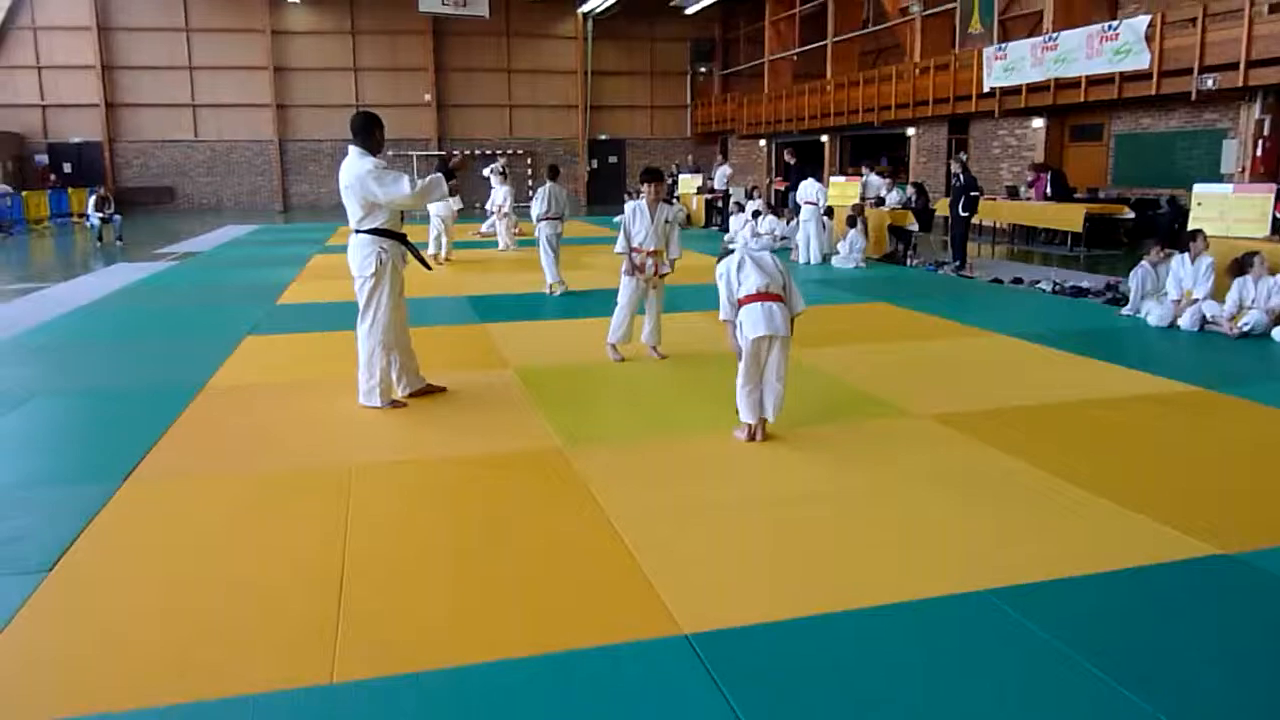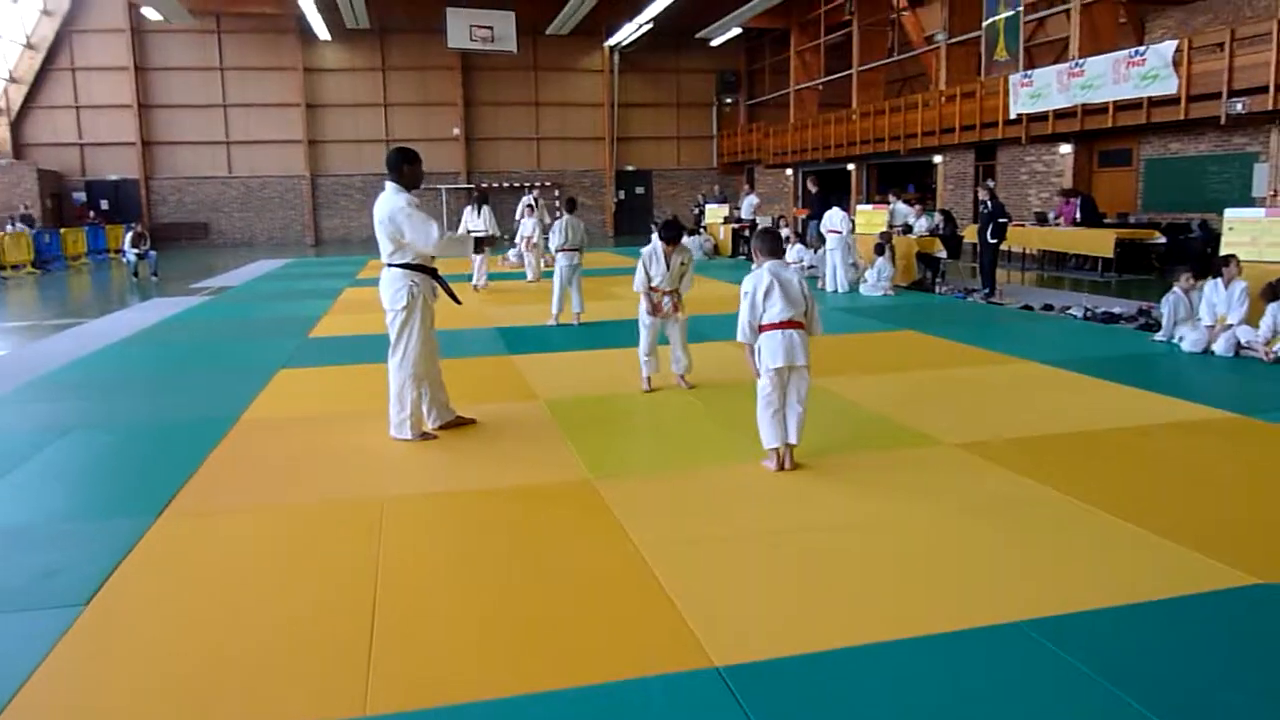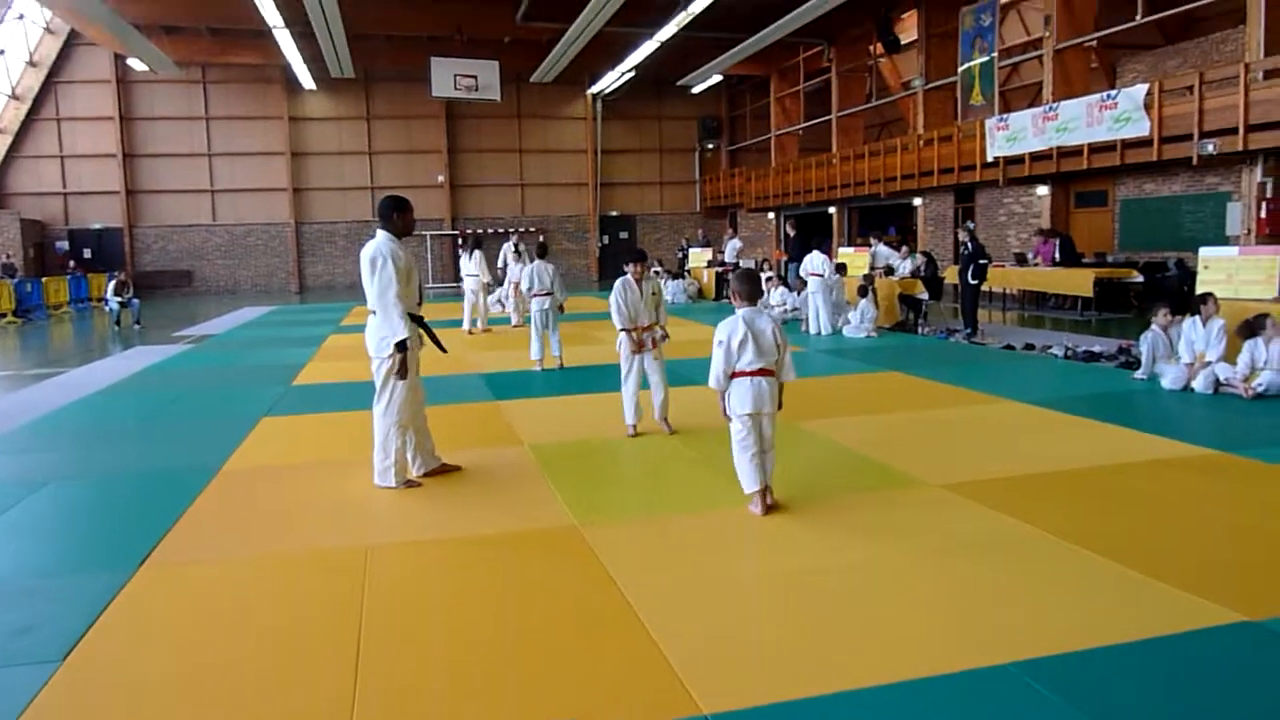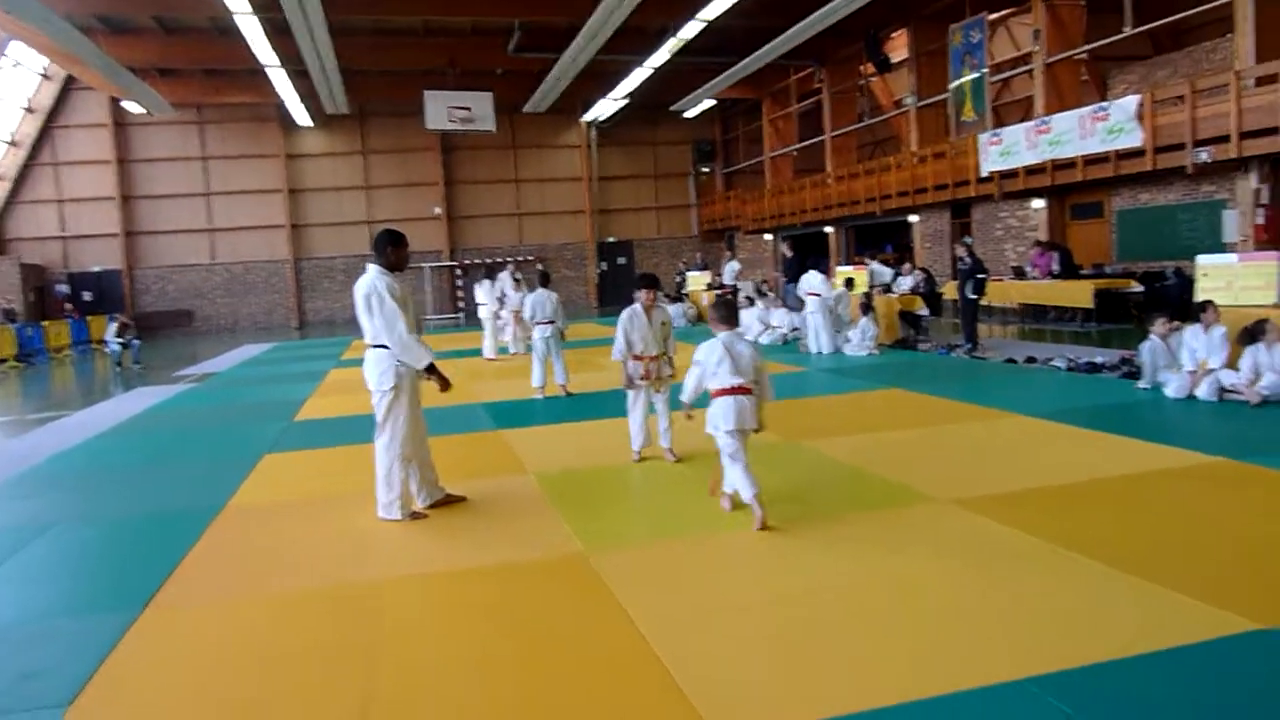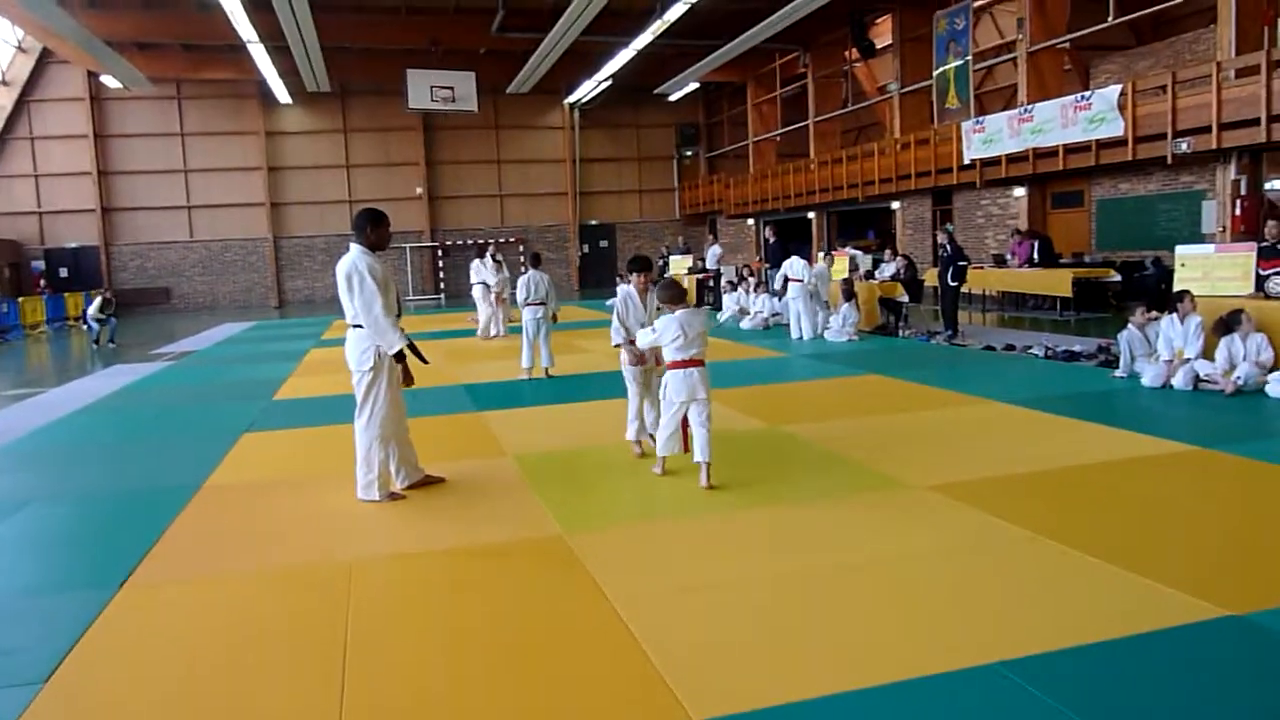
dt=0.4s
person 1, frame 1
left shoulder: (357, 164)
right shoulder: (366, 170)
left elbow: (396, 194)
right elbow: (410, 193)
left wrist: (440, 186)
right wrist: (447, 174)
left hip: (378, 249)
right hip: (375, 252)
left knee: (394, 321)
right knee: (377, 324)
left ankle: (410, 383)
right ankle: (374, 394)
person 1, frame 2
left shoulder: (392, 200)
right shoulder: (399, 204)
left elbow: (420, 239)
right elbow: (434, 241)
left wrist: (464, 239)
right wrist: (473, 243)
left hip: (409, 283)
right hip: (406, 286)
left knee: (425, 354)
right knee: (407, 357)
left ankle: (441, 415)
right ankle: (405, 426)
person 1, frame 3
left shoulder: (385, 247)
right shoulder: (385, 250)
right elbow: (389, 303)
left wrist: (406, 342)
right wrist: (402, 349)
left hip: (396, 332)
right hip: (390, 335)
left knee: (411, 402)
right knee: (393, 405)
left ankle: (425, 463)
right ankle: (389, 474)
person 1, frame 4
left shoulder: (376, 281)
right shoulder: (379, 284)
right elbow: (400, 334)
left wrist: (422, 366)
right wrist: (432, 369)
left hip: (394, 364)
right hip: (391, 367)
left knee: (413, 433)
right knee: (395, 437)
left ankle: (430, 494)
right ankle: (394, 507)
person 1, frame 5
left shoulder: (359, 261)
right shoulder: (361, 264)
right elbow: (376, 315)
left wrist: (398, 351)
right wrist: (402, 359)
left hip: (376, 345)
right hip: (372, 347)
left knee: (393, 415)
right knee: (374, 418)
left ankle: (409, 475)
right ankle: (372, 487)
person 2, frame 1
left shoulder: (726, 265)
right shoulder: (769, 257)
left elbow: (728, 302)
right elbow: (792, 295)
left wrist: (732, 336)
right wrist: (790, 327)
left hip: (752, 315)
right hip: (779, 313)
left knee: (747, 375)
right knee: (774, 375)
left ankle: (747, 426)
right ankle: (761, 426)
person 2, frame 2
left shoulder: (754, 279)
right shoulder: (797, 277)
left elbow: (748, 322)
right elbow: (811, 317)
left wrist: (750, 356)
left hip: (770, 342)
right hip: (797, 340)
left knee: (769, 401)
right knee: (795, 400)
left ankle: (774, 455)
right ankle: (789, 454)
person 2, frame 3
left shoulder: (728, 326)
right shoulder: (771, 323)
left elbow: (721, 366)
right elbow: (784, 363)
left wrist: (721, 399)
right wrist: (779, 393)
left hip: (741, 389)
right hip: (768, 386)
left knee: (745, 447)
right knee: (766, 444)
left ankle: (757, 500)
right ankle: (768, 493)
person 2, frame 4
left shoulder: (707, 348)
right shoulder: (749, 347)
left elbow: (694, 379)
right elbow: (762, 383)
left wrist: (686, 404)
right wrist: (758, 415)
left hip: (723, 405)
right hip: (747, 403)
left knee: (734, 459)
right knee: (735, 455)
left ankle: (757, 507)
right ankle: (728, 495)
person 2, frame 5
left shoulder: (666, 322)
right shoulder: (702, 317)
left elbow: (643, 340)
left wrist: (640, 334)
left hip: (676, 377)
right hip: (698, 374)
left knee: (668, 424)
right knee: (701, 426)
left ankle: (661, 464)
right ankle: (705, 473)
person 3, frame 1
left shoulder: (668, 211)
right shoulder: (633, 209)
left elbow: (672, 239)
right elbow: (624, 236)
left wrist: (671, 264)
right wrist: (627, 261)
left hip: (656, 263)
right hip: (636, 261)
left knee: (654, 308)
right knee: (626, 305)
left ankle: (652, 345)
right ankle: (611, 343)
person 3, frame 2
left shoulder: (685, 254)
right shoulder: (649, 252)
left elbow: (686, 277)
right elbow: (642, 278)
left wrist: (679, 297)
right wrist: (647, 301)
left hip: (672, 300)
right hip: (652, 299)
left knee: (679, 339)
right knee: (648, 340)
left ankle: (680, 374)
right ankle: (646, 377)
person 3, frame 3
left shoulder: (653, 284)
right shoulder: (621, 285)
right elbow: (618, 313)
left wrist: (663, 329)
right wrist: (630, 339)
left hip: (651, 336)
right hip: (631, 338)
left knee: (658, 379)
right knee: (631, 383)
left ankle: (662, 417)
right ankle: (631, 422)
person 3, frame 4
left shoulder: (663, 313)
right shoulder: (629, 315)
left elbow: (668, 340)
right elbow: (621, 345)
left wrist: (671, 365)
right wrist: (625, 373)
left hip: (659, 366)
right hip: (637, 367)
left knee: (663, 408)
right knee: (638, 410)
left ankle: (667, 447)
right ankle: (637, 447)
person 3, frame 5
left shoulder: (655, 296)
right shoulder: (624, 297)
right elbow: (617, 327)
right wrist: (628, 351)
left hip: (652, 351)
right hip: (633, 352)
left knee: (653, 394)
right knee: (636, 395)
left ankle: (651, 431)
right ankle: (635, 440)
